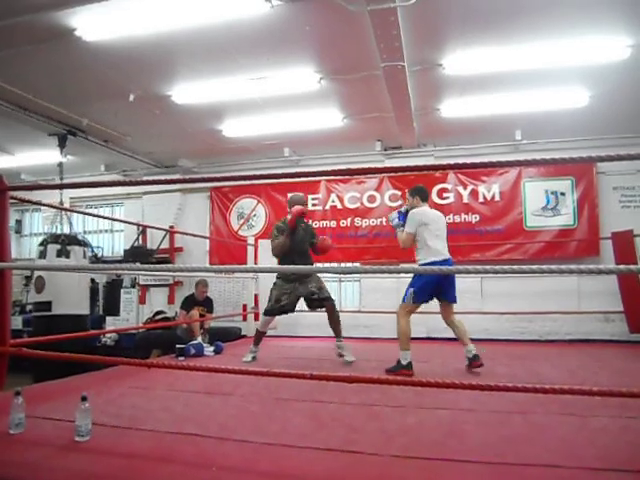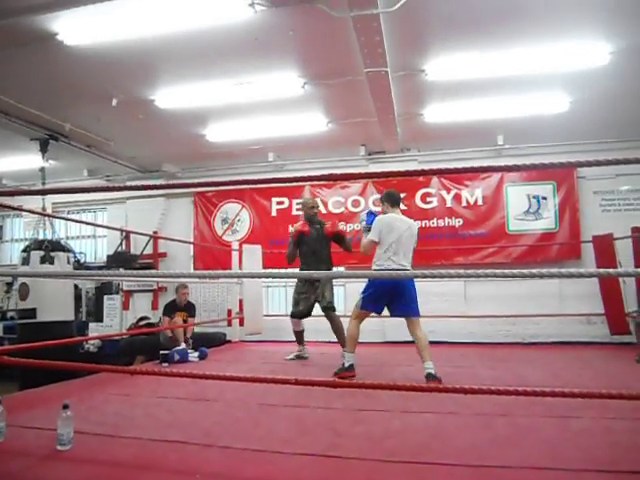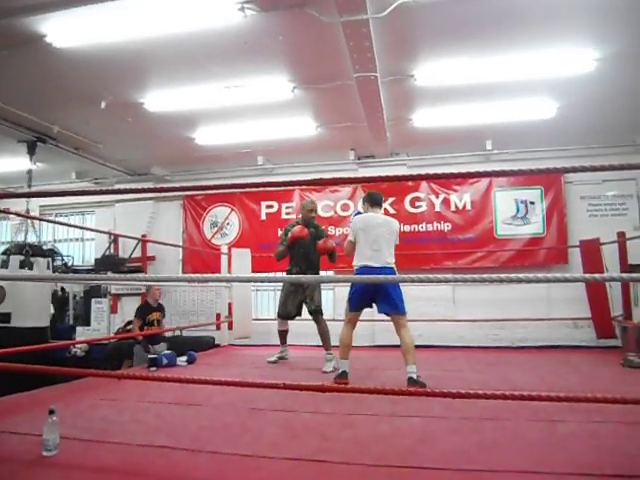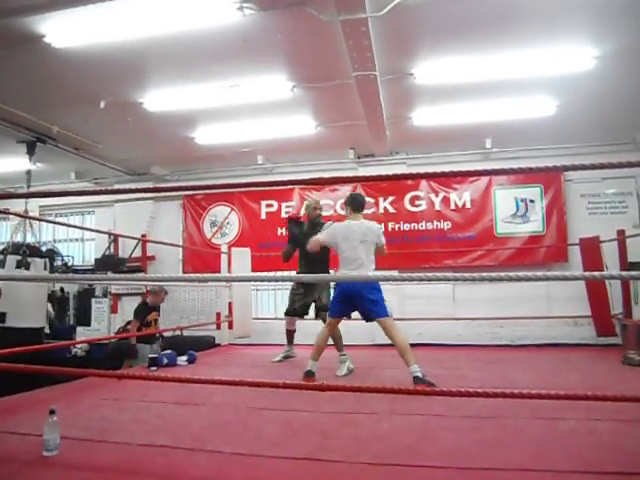
dt=0.7s
person 1, frame 1
left shoulder: (415, 214)
right shoulder: (439, 215)
left elbow: (405, 243)
left wrist: (398, 225)
left hip: (428, 269)
right hip: (446, 266)
left knee: (403, 313)
right knee: (449, 316)
left ankle: (405, 363)
right ankle: (472, 355)
person 1, frame 2
left shoulder: (381, 220)
right shoulder: (413, 225)
left elbow: (365, 249)
left wrist: (366, 229)
left hip: (381, 277)
right hip: (404, 278)
left knee: (356, 318)
right knee: (415, 327)
left ankle: (348, 365)
right ankle: (430, 372)
person 1, frame 3
left shoulder: (358, 220)
right shoulder: (394, 223)
left elbow: (348, 250)
left hip: (363, 274)
right hip: (387, 274)
left knee: (349, 323)
right knee: (402, 326)
left ankle: (343, 372)
right ankle: (412, 376)
person 1, frame 4
left shoulder: (336, 228)
right shoulder: (374, 228)
left elbow: (312, 246)
right elbow: (383, 252)
left hip: (344, 285)
right hip: (367, 284)
left knee: (329, 326)
right knee: (390, 329)
left ankle: (310, 370)
right ankle: (416, 375)
person 2, frame 1
left shoulder: (308, 228)
right shoulder: (280, 227)
left elbow: (317, 249)
right elbow: (276, 252)
left wrist: (324, 244)
right wrist: (290, 231)
left hip: (308, 276)
right hip: (286, 278)
left knee: (330, 304)
right knee: (269, 314)
left ankle: (340, 346)
right ankle: (253, 350)
person 2, frame 2
left shoulder: (326, 227)
right shoulder: (297, 231)
left elbow: (348, 248)
right elbow: (289, 260)
left wrist: (341, 235)
right wrist: (294, 242)
left hip: (323, 277)
right hip: (305, 278)
left knee: (330, 313)
right knee: (296, 317)
right ankle: (302, 349)
person 2, frame 3
left shoulder: (319, 232)
right shoulder: (289, 229)
left elbow: (333, 260)
right elbow: (278, 256)
left wrist: (331, 251)
right wrist: (289, 243)
left knee: (318, 316)
right knee: (282, 316)
left ankle: (330, 357)
right ankle: (283, 351)
person 2, frame 4
right shoulder: (298, 229)
right elbow: (285, 257)
right wrist: (290, 235)
left knee: (326, 316)
right knee: (291, 315)
left ankle: (344, 360)
right ankle: (289, 350)
